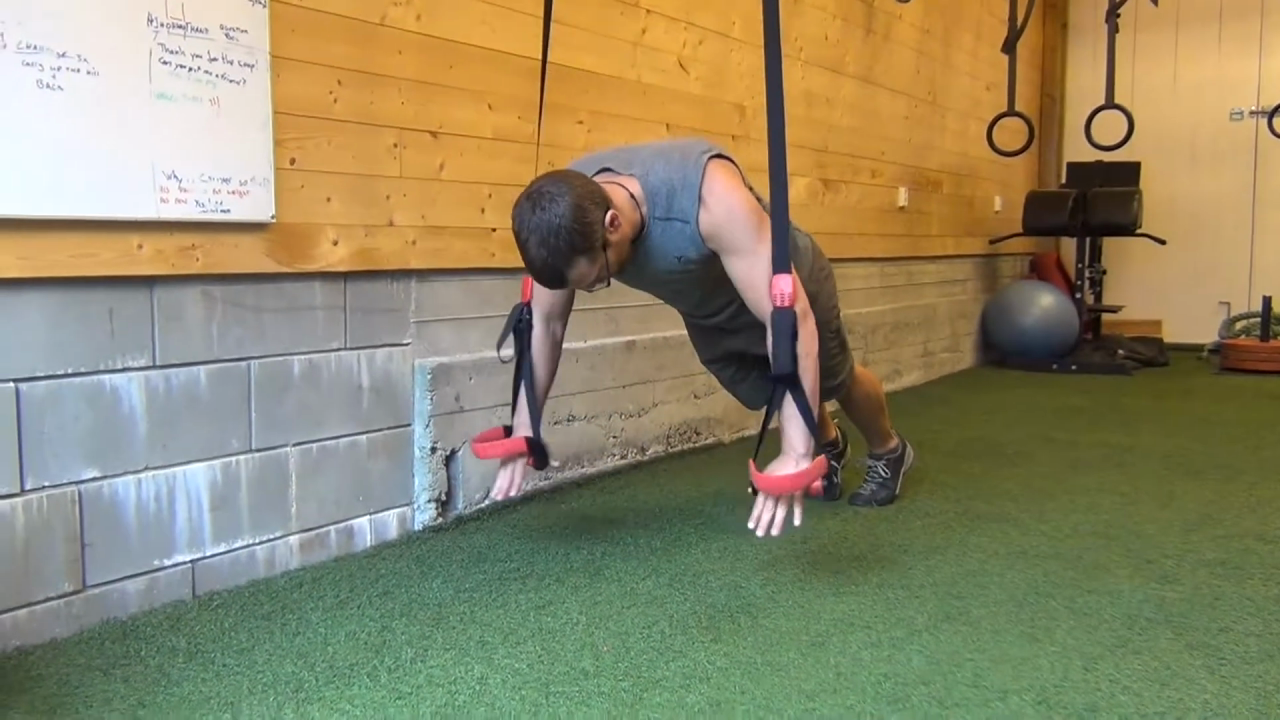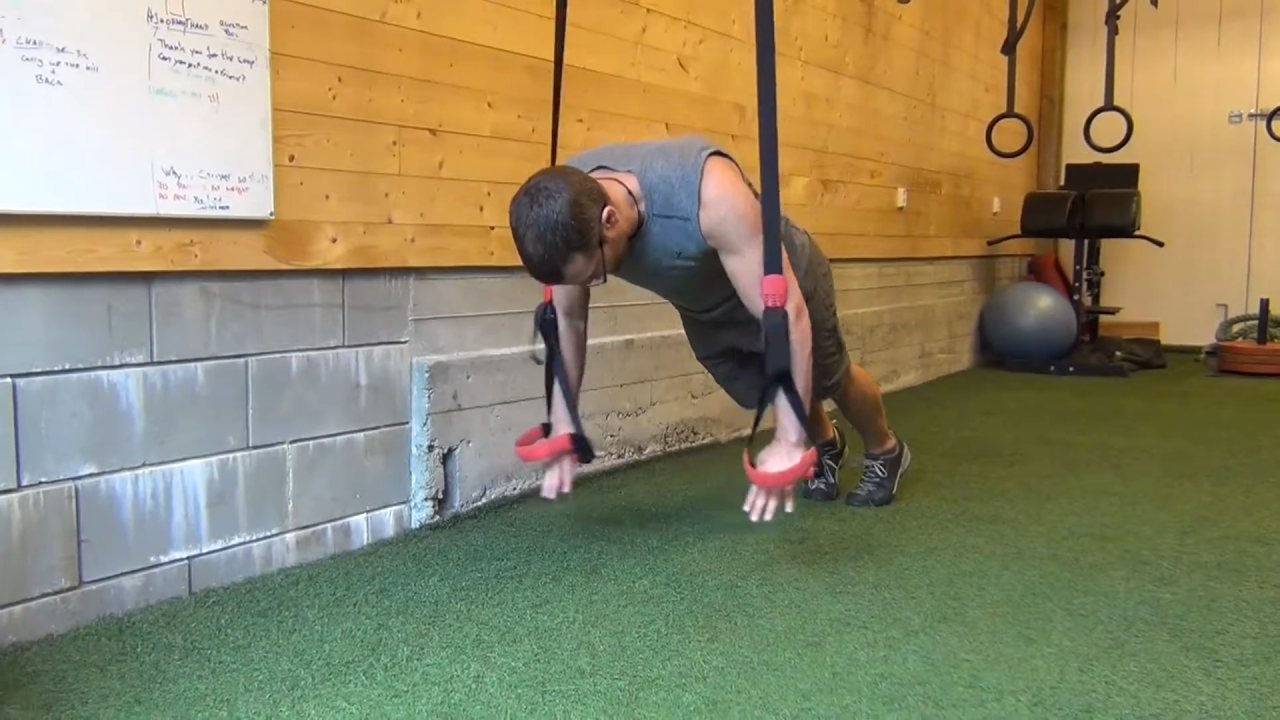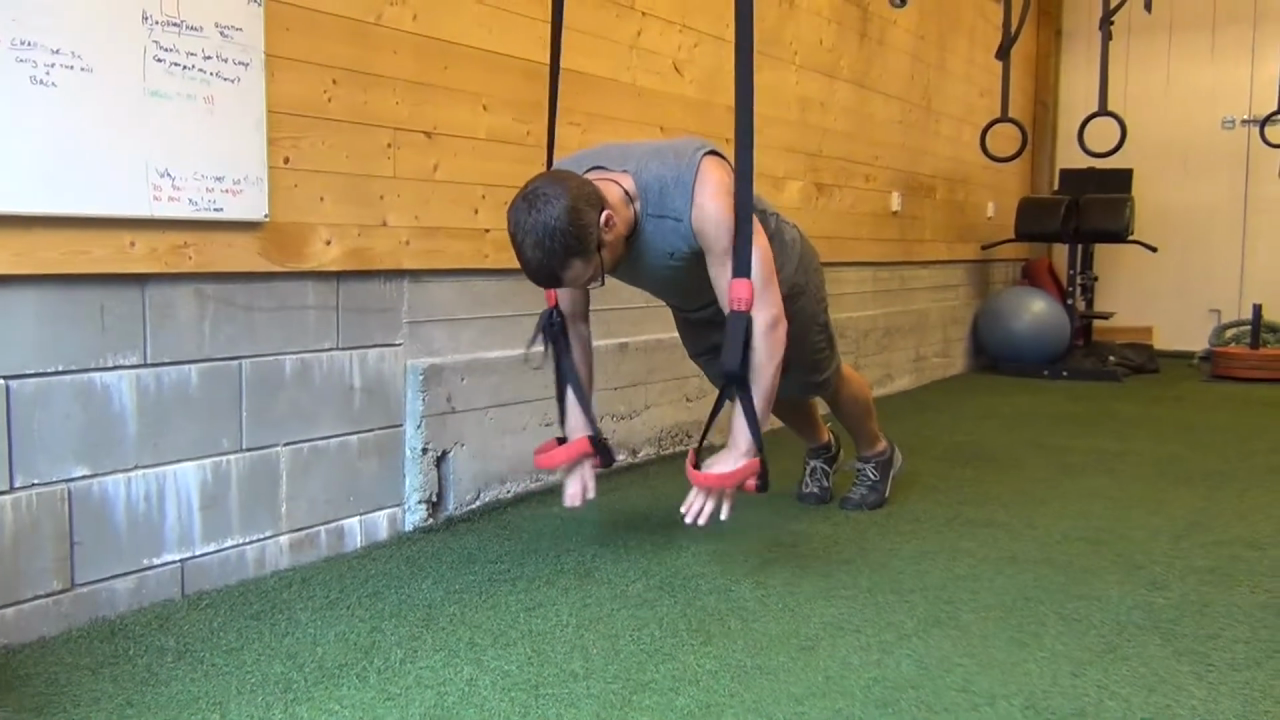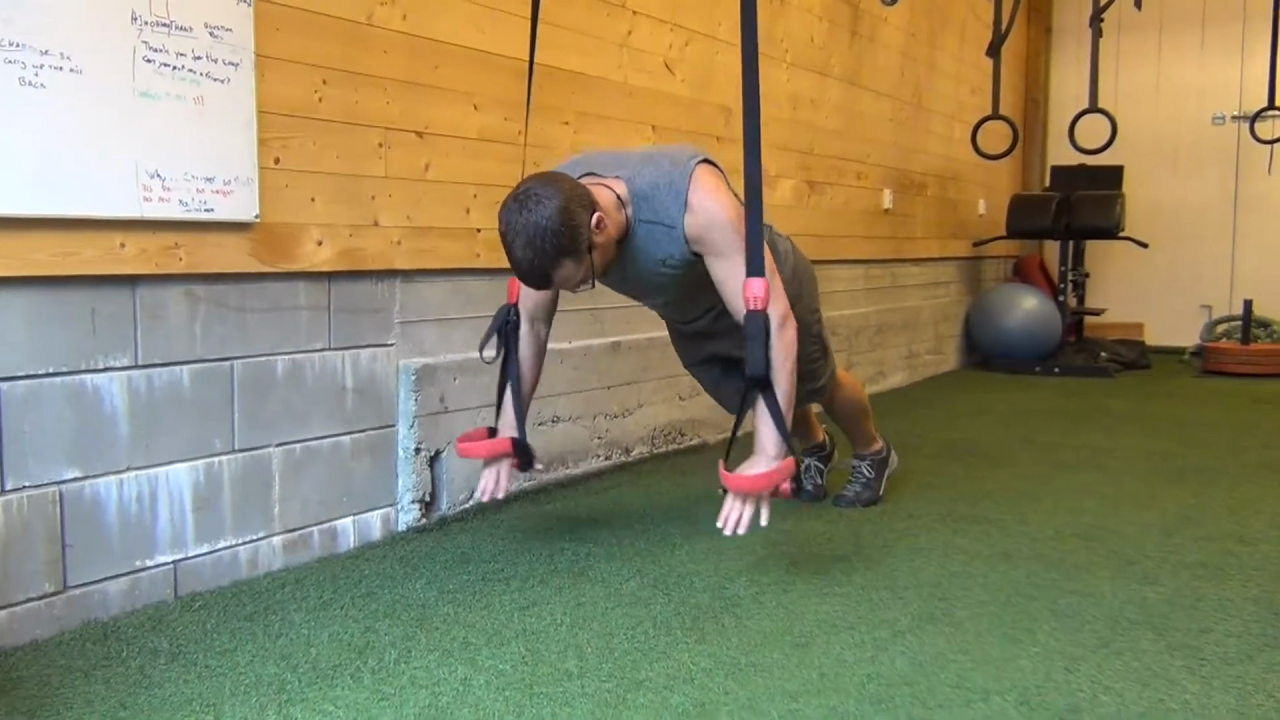
dt=0.4s
person 1, frame 1
left shoulder: (709, 194)
right shoulder: (567, 211)
left elbow: (791, 319)
right elbow: (545, 323)
left wrist: (796, 453)
right wrist: (522, 429)
left hip: (789, 288)
left knee: (836, 380)
right knee: (770, 395)
left ankle: (888, 452)
right ankle: (831, 447)
person 1, frame 2
left shoulder: (707, 191)
right shoulder: (567, 206)
left elbow: (787, 315)
right elbow: (568, 320)
left wrist: (789, 442)
right wrist: (561, 426)
left hip: (785, 281)
left knee: (830, 377)
right knee: (762, 390)
left ankle: (886, 453)
right ankle: (828, 447)
person 1, frame 3
left shoulder: (700, 191)
right shoulder: (560, 208)
left elbow: (765, 321)
right elbow: (572, 323)
left wrist: (740, 450)
right wrist: (578, 432)
left hip: (775, 278)
left knee: (820, 379)
right knee: (766, 389)
left ankle: (877, 455)
right ankle: (822, 449)
person 1, frame 4
left shoulder: (694, 198)
right shoulder: (552, 216)
left elbow: (775, 324)
right elbow: (530, 324)
left wrist: (769, 454)
right wrist: (506, 432)
left hip: (769, 291)
left knee: (817, 384)
right knee: (757, 398)
left ankle: (872, 454)
right ankle: (816, 450)
